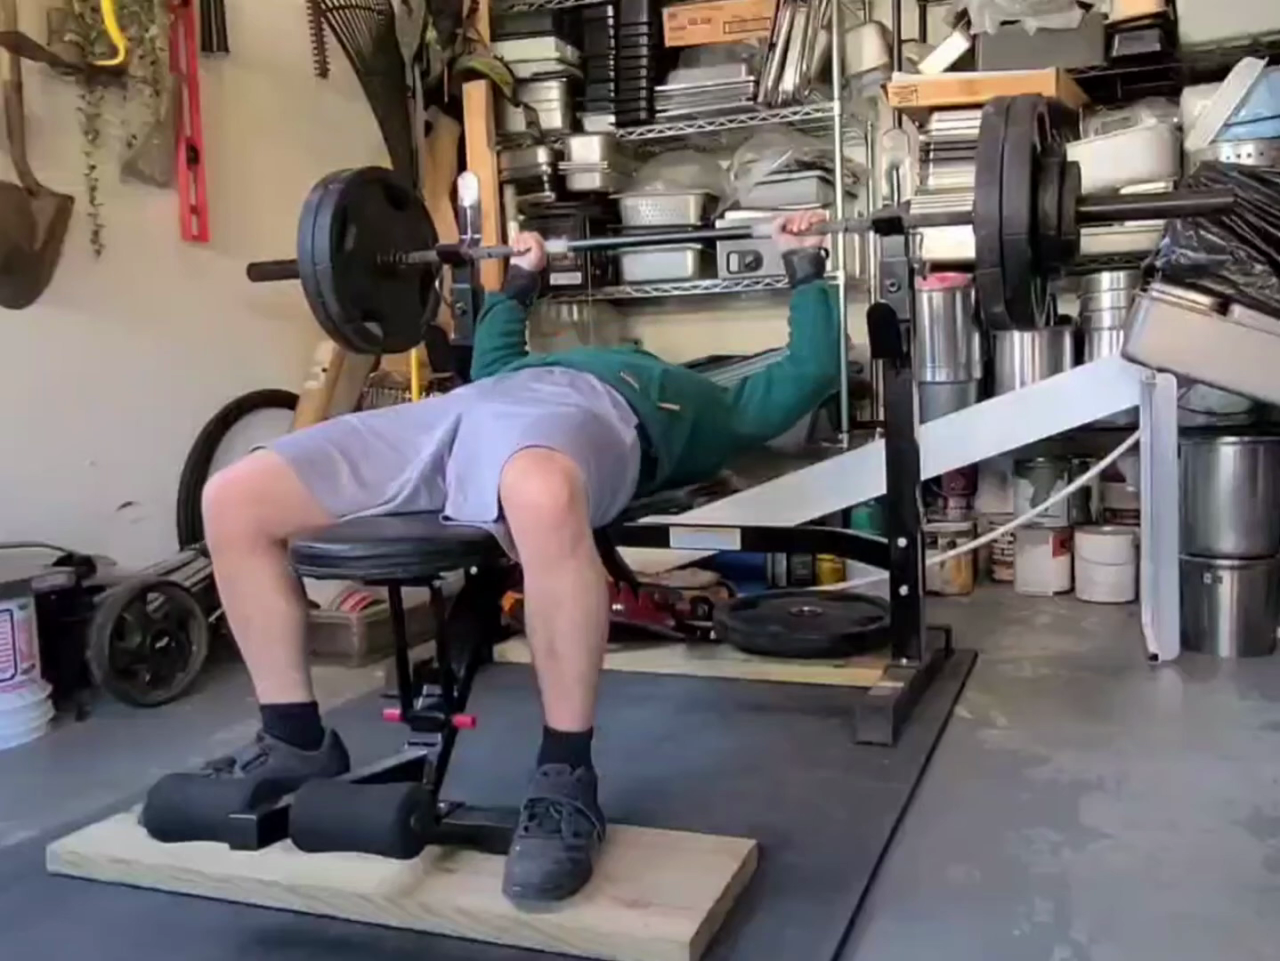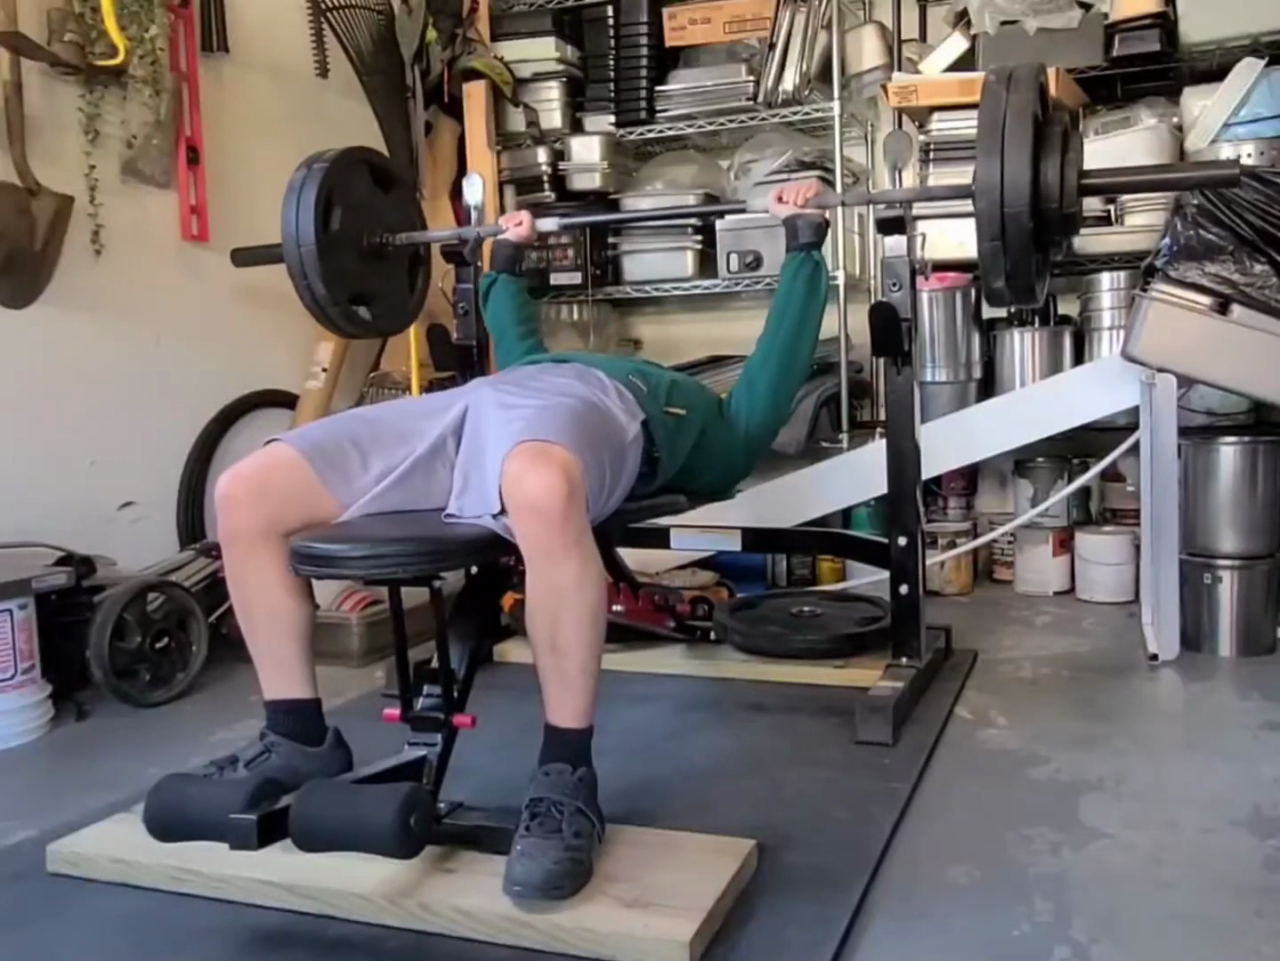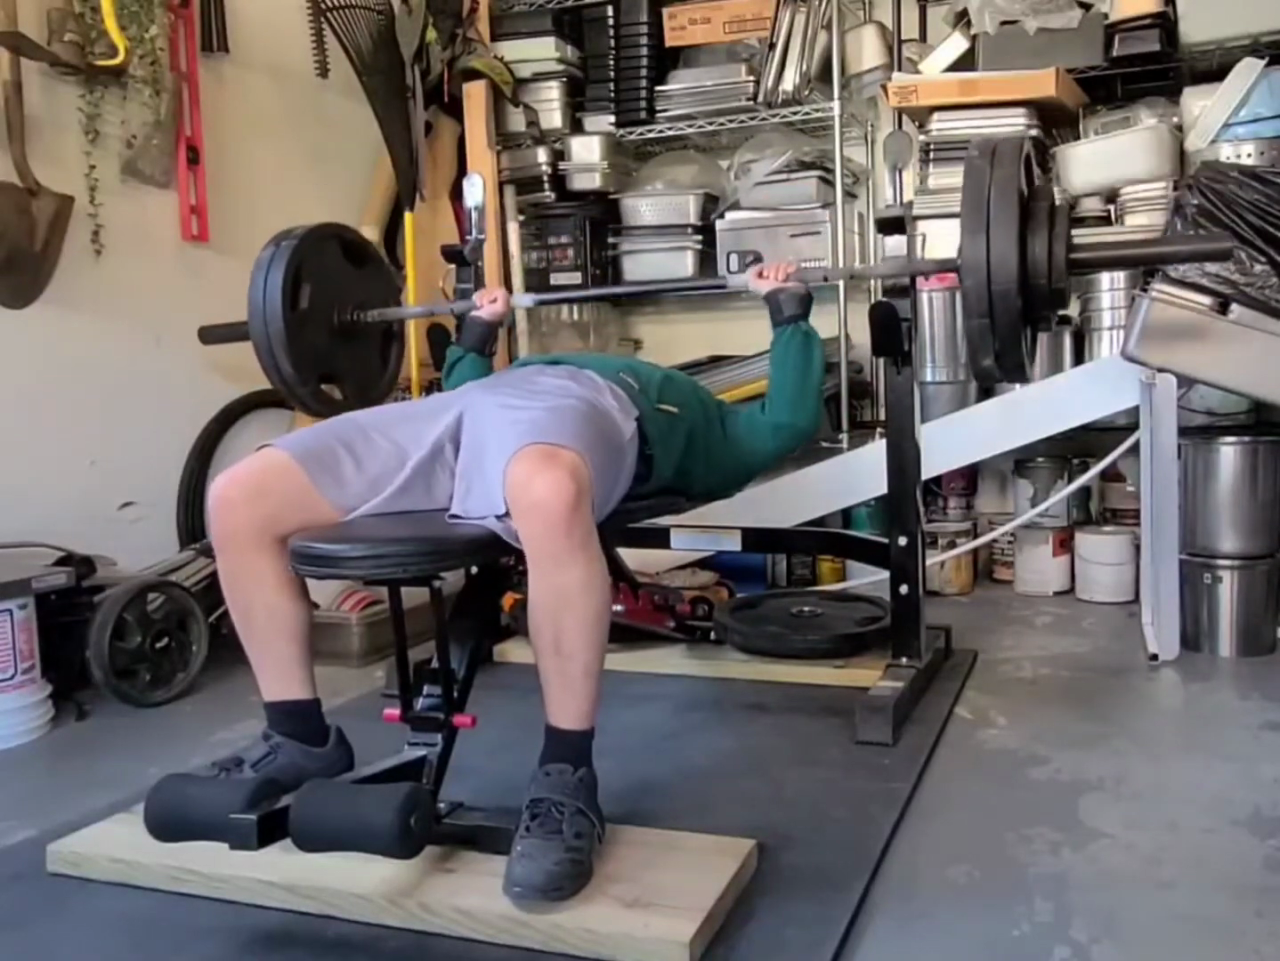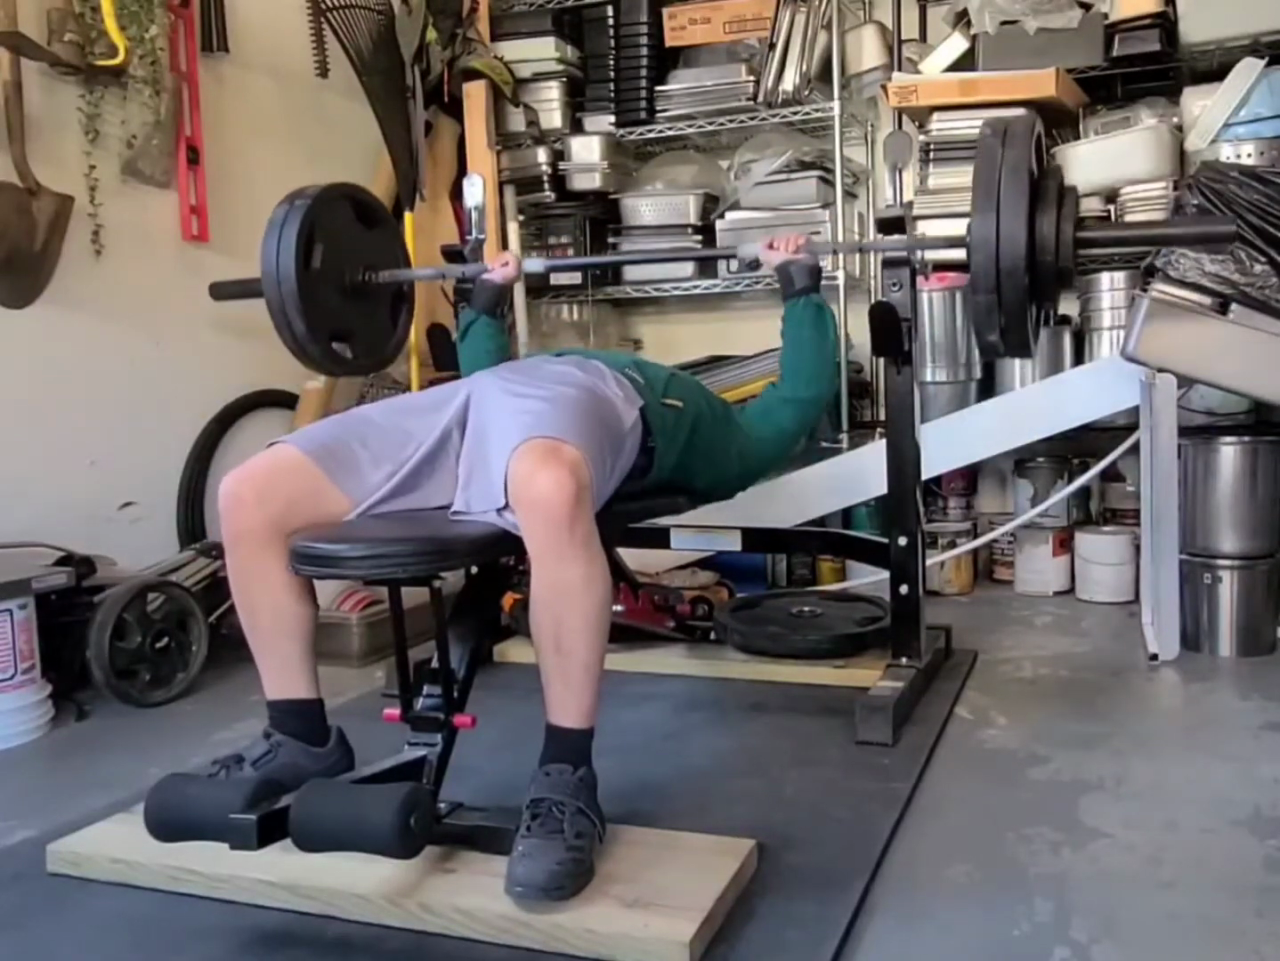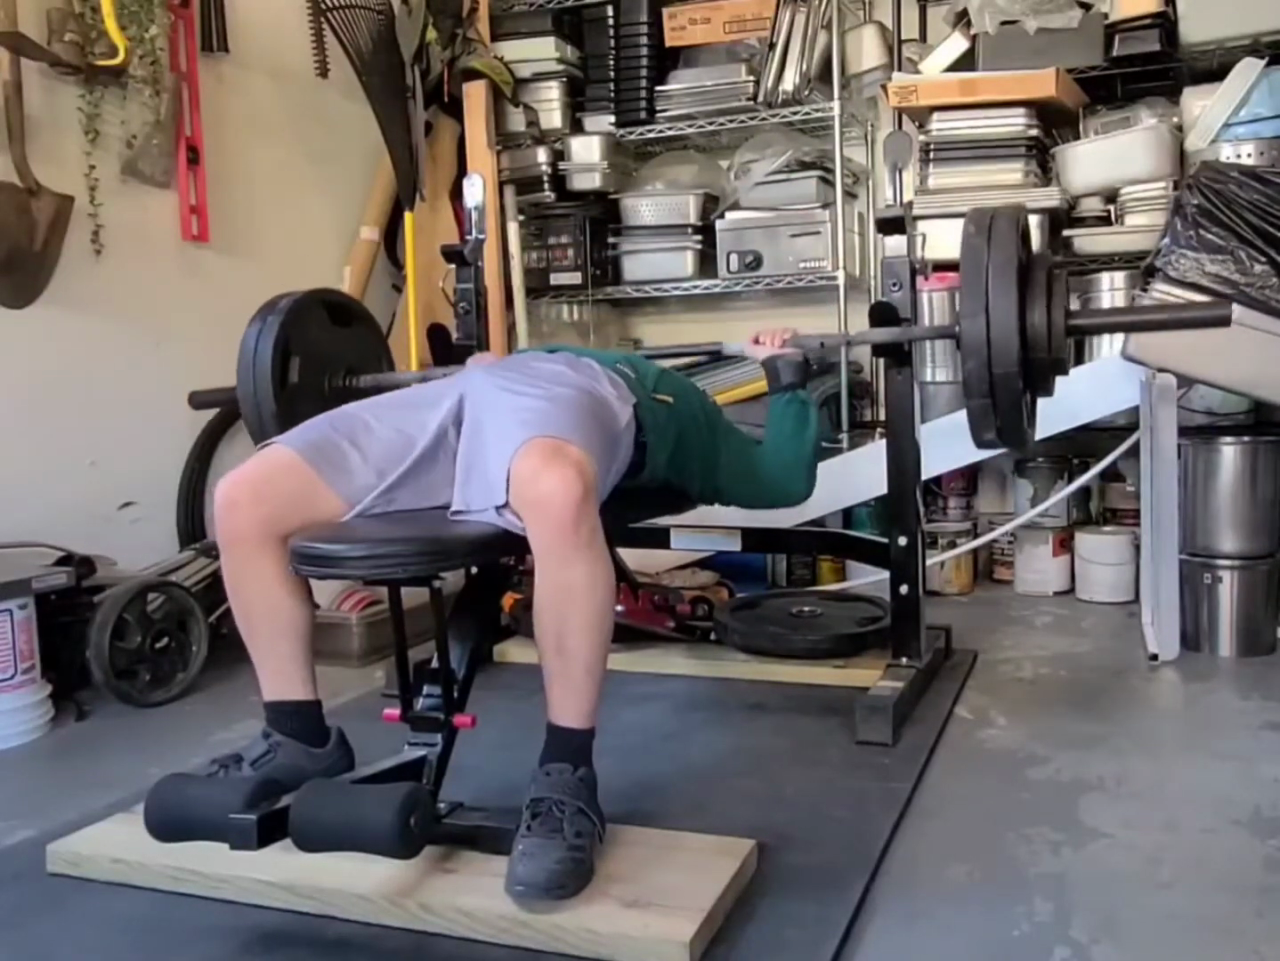
dt=1s
person 1, frame 1
left shoulder: (719, 409)
right shoulder: (619, 362)
left elbow: (812, 371)
right elbow: (493, 369)
left wrist: (804, 267)
right wrist: (516, 285)
right hip: (465, 408)
left knee: (542, 500)
right knee: (233, 500)
left ankle: (565, 782)
right ankle: (295, 746)
person 1, frame 2
left shoulder: (725, 430)
left elbow: (783, 357)
right elbow: (520, 352)
left wrist: (803, 241)
right wrist: (506, 260)
left knee: (542, 495)
right knee: (244, 496)
left ankle: (565, 780)
right ankle: (299, 743)
person 1, frame 3
left shoulder: (710, 430)
left elbow: (790, 423)
left wrist: (787, 310)
right wrist: (476, 332)
left knee: (548, 497)
right knee: (238, 501)
left ankle: (566, 781)
right ankle: (302, 742)
person 1, frame 4
left shoulder: (724, 436)
left elbow: (804, 400)
right elbow: (487, 373)
left wrist: (800, 287)
right wrist: (487, 299)
left knee: (550, 493)
right knee: (247, 496)
left ankle: (566, 780)
right ankle: (301, 742)
person 1, frame 5
left shoulder: (702, 428)
left elbow: (787, 479)
left wrist: (786, 377)
right wrist: (476, 374)
left knee: (555, 494)
right knee: (244, 499)
left ankle: (566, 780)
right ankle: (301, 741)
